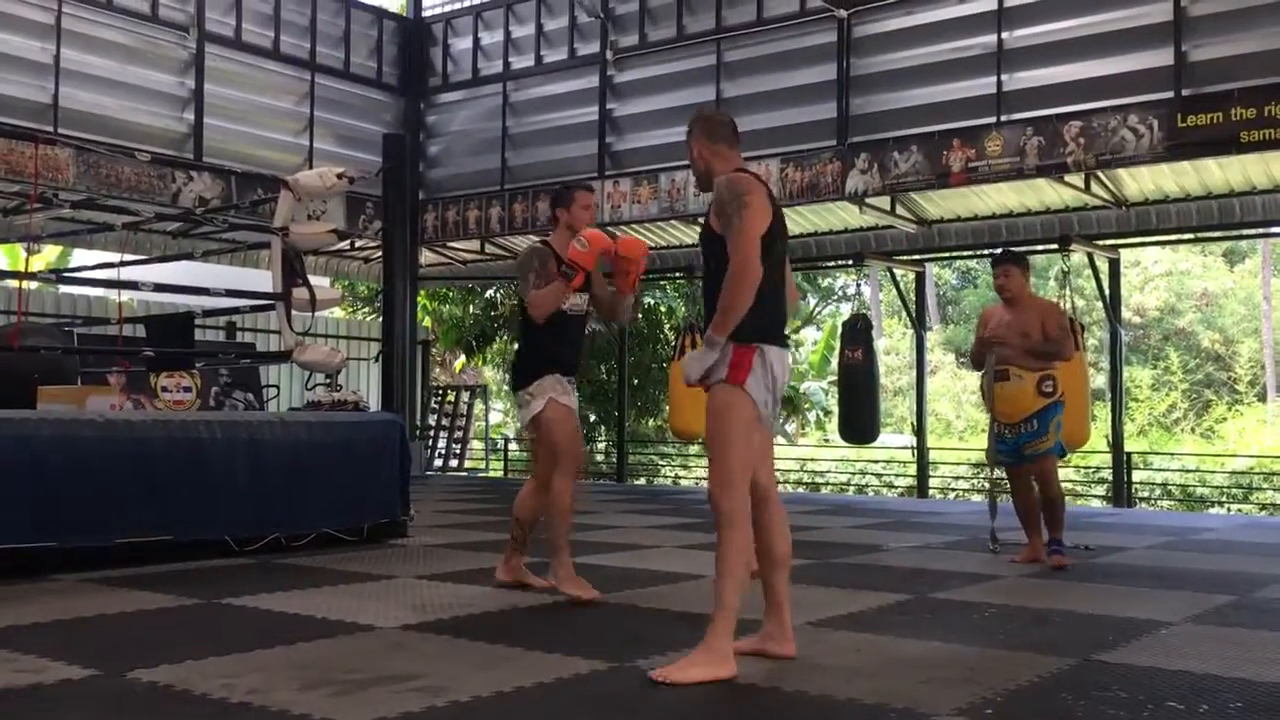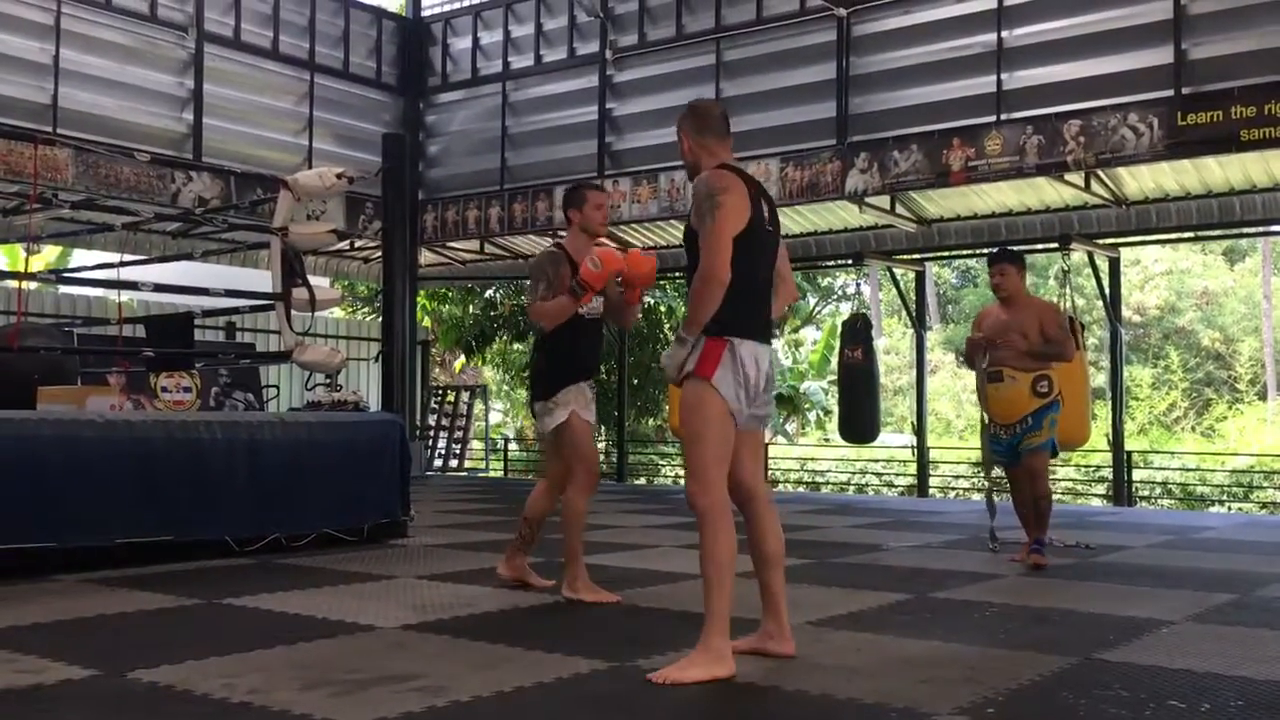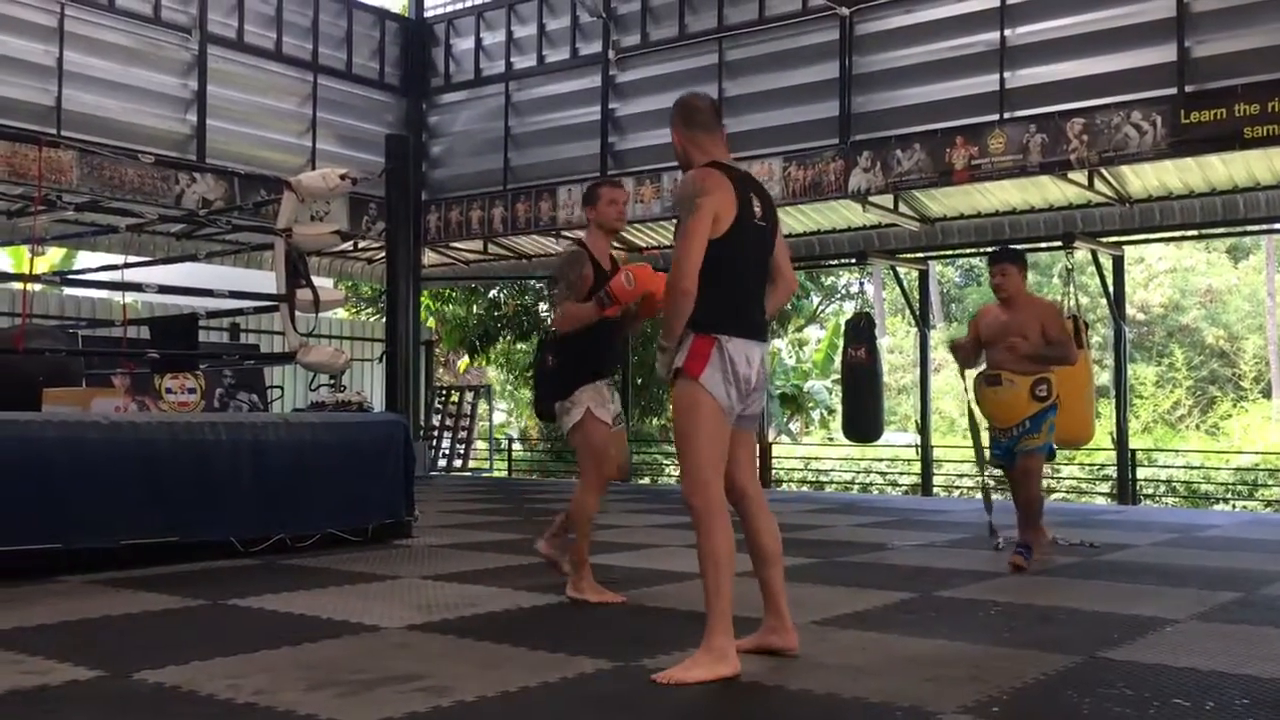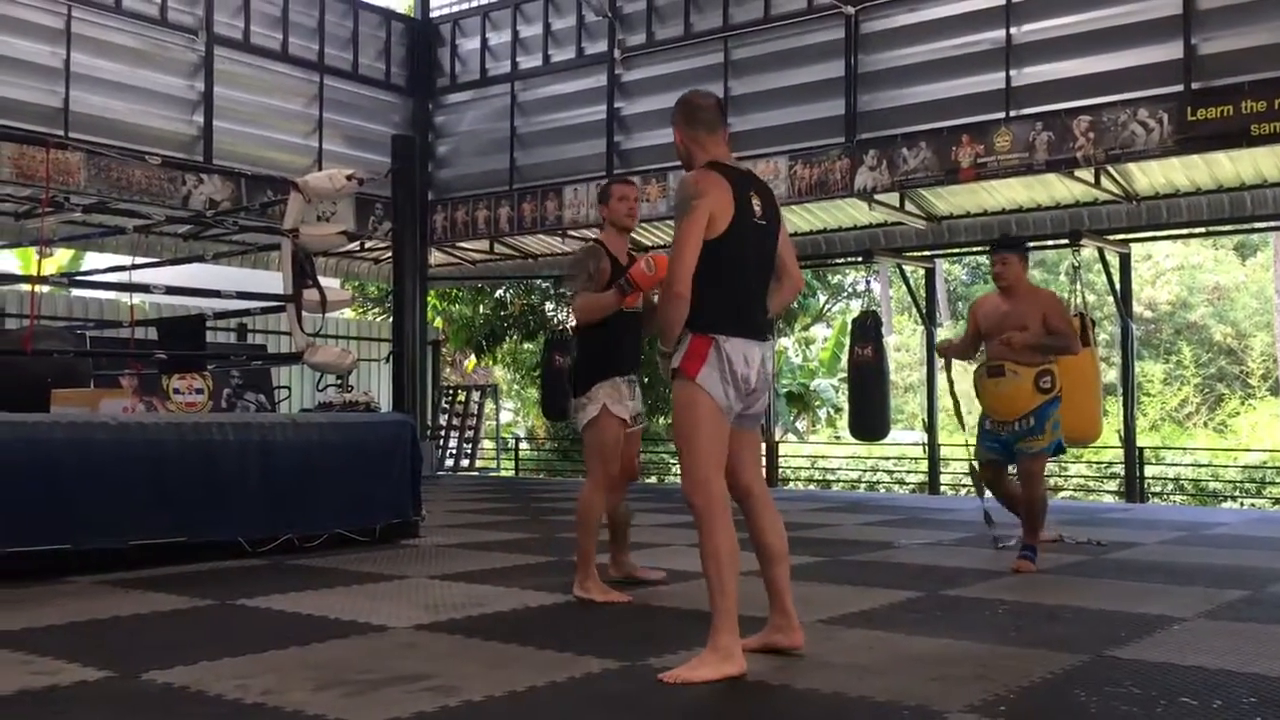
dt=0.2s
person 1, frame 1
left shoulder: (734, 188)
right shoulder: (750, 195)
left elbow: (747, 270)
right elbow: (789, 292)
left wrist: (710, 344)
left hip: (744, 355)
right hip: (760, 355)
left knee: (728, 497)
right knee: (761, 493)
left ankle: (718, 648)
right ankle: (778, 629)
person 1, frame 2
left shoulder: (713, 185)
right shoulder: (756, 193)
left elbow: (715, 272)
right elbow: (785, 288)
left wrist: (682, 342)
left hip: (721, 351)
right hip: (753, 351)
left knee: (707, 497)
right knee: (751, 491)
left ankle: (714, 648)
right ankle: (775, 628)
person 1, frame 3
left shoulder: (700, 184)
right shoulder: (756, 192)
left elbow: (683, 281)
right elbow: (785, 281)
left wrist: (667, 345)
left hip: (711, 350)
right hip: (751, 350)
left knee: (703, 495)
right knee: (744, 489)
left ankle: (719, 648)
right ankle: (777, 624)
person 1, frame 4
left shoulder: (699, 185)
right shoulder: (760, 192)
left elbow: (678, 285)
right elbow: (790, 279)
left wrist: (667, 345)
left hip: (711, 349)
right hip: (755, 351)
left knee: (706, 495)
right knee: (749, 488)
left ankle: (725, 647)
right ankle: (784, 623)
person 2, frame 1
left shoulder: (587, 266)
right shoulder: (538, 256)
left elbow: (618, 315)
right elbow: (537, 309)
right wrist: (572, 270)
left hip: (563, 377)
right hip: (538, 377)
left knee: (545, 474)
right knee: (571, 460)
left ankle: (512, 562)
right ankle: (562, 566)
person 2, frame 2
left shoulder: (597, 266)
right shoulder: (552, 261)
left elbow: (625, 319)
right elbow: (542, 318)
right wrist: (582, 286)
left hip: (579, 383)
right hip: (558, 384)
left knee: (558, 479)
right knee: (586, 473)
left ankle: (515, 559)
right ankle: (575, 577)
person 2, frame 3
left shoulder: (613, 263)
right shoulder: (575, 260)
right elbow: (562, 320)
right wrist: (609, 298)
left hip: (602, 382)
right hip: (579, 383)
left knee: (614, 469)
right knee: (597, 475)
left ankle: (554, 539)
right ankle: (580, 578)
person 2, frame 4
left shoulder: (633, 259)
right shoulder: (592, 256)
right elbow: (582, 311)
right wrist: (629, 286)
left hip: (626, 378)
right hip: (598, 379)
left knee: (626, 473)
right knee: (604, 475)
left ankle: (620, 559)
right ankle: (586, 577)
person 3, frame 1
left shoulder: (1047, 310)
right shoulder: (988, 316)
left elbow: (1066, 350)
right elbow: (977, 364)
left wrist: (1020, 343)
right wrist: (981, 347)
left hip: (1040, 405)
right hip: (1003, 409)
left knee: (1045, 473)
right knee: (1017, 478)
left ankle: (1055, 543)
right ankle: (1035, 544)
person 3, frame 2
left shoulder: (1044, 310)
right shoulder: (984, 316)
left elbow: (1067, 351)
right elbow: (974, 364)
left wrist: (1026, 347)
right wrist: (972, 349)
left hip: (1037, 403)
right hip: (1000, 408)
left knee: (1035, 470)
right knee: (1015, 477)
left ankle: (1039, 543)
right ankle: (1032, 541)
person 3, frame 3
left shoulder: (1045, 311)
right shoulder: (982, 316)
left elbow: (1070, 355)
right elbow: (970, 360)
left wrist: (1030, 349)
right wrist: (960, 350)
left hip: (1035, 405)
right hip: (999, 409)
left knee: (1028, 471)
right knee: (1015, 477)
left ankle: (1023, 546)
right ankle: (1037, 534)
person 3, frame 4
left shoulder: (1046, 300)
right shoulder: (981, 306)
left elbow: (1073, 344)
right elbow: (969, 347)
left wrist: (1028, 340)
right wrist: (950, 348)
left hip: (1036, 400)
right hip: (996, 403)
left knee: (1031, 473)
right knee: (991, 474)
left ankle: (1029, 547)
right ankle: (1031, 524)
